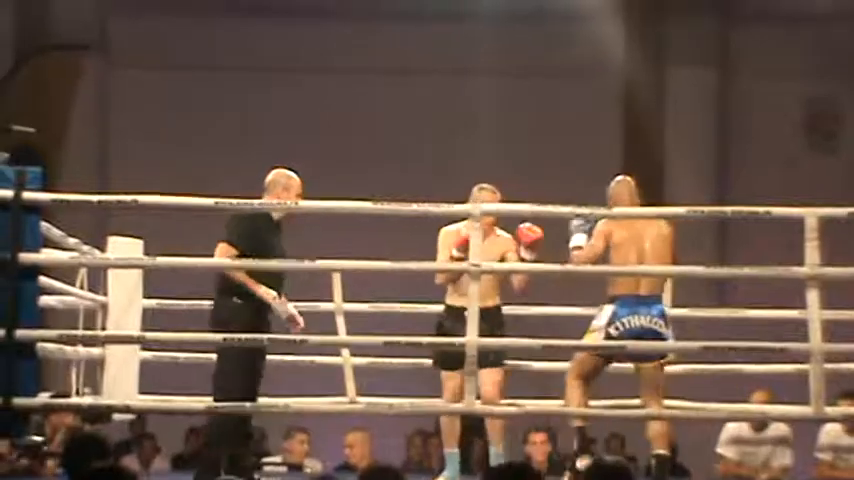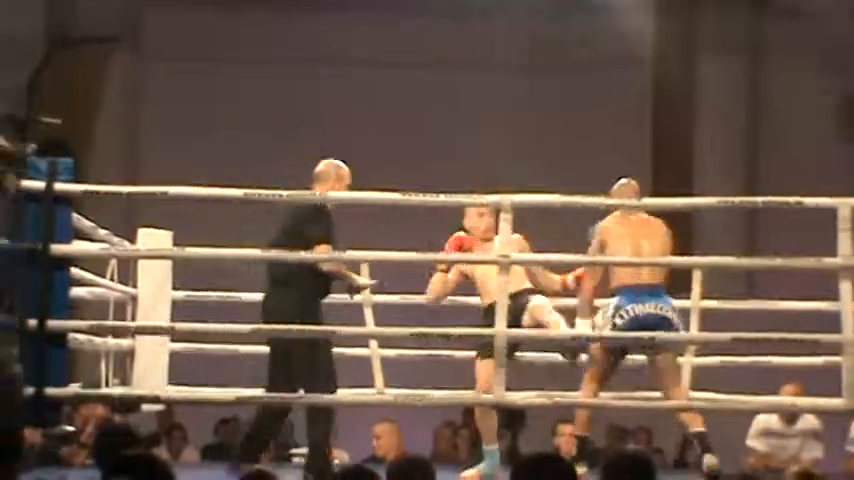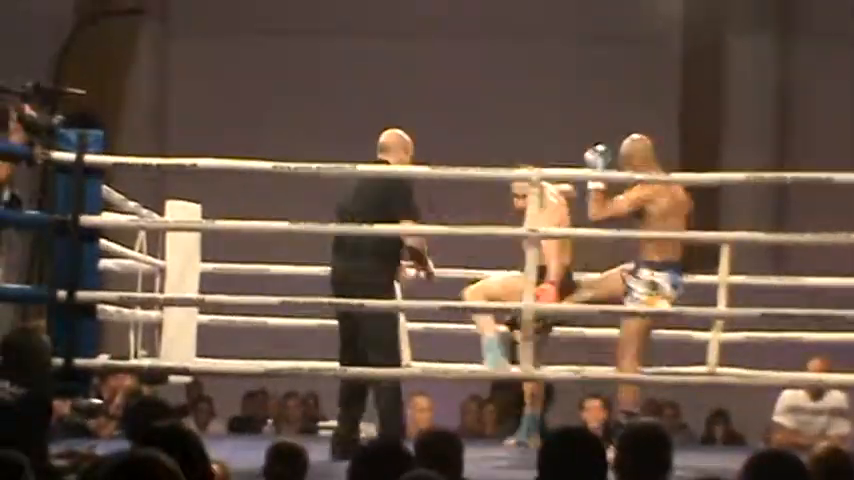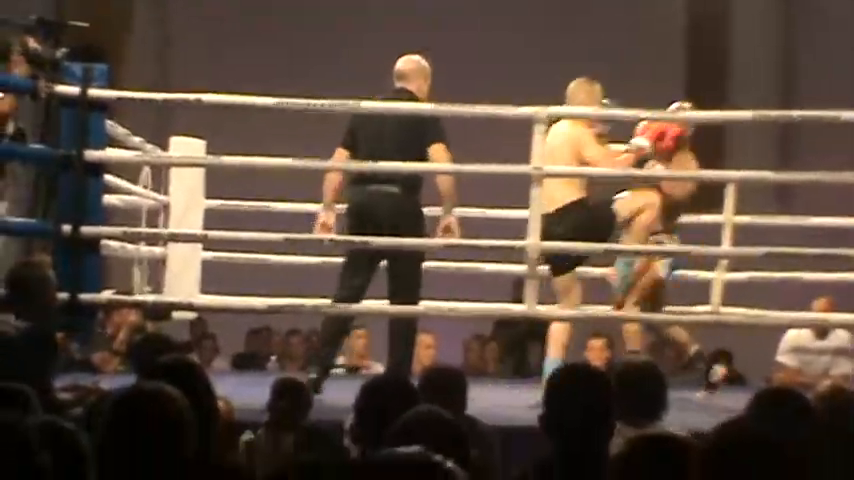
dt=0.5s
person 1, frame 1
left shoulder: (273, 227)
right shoulder: (248, 219)
right elbow: (222, 260)
left wrist: (284, 306)
right wrist: (260, 290)
left hip: (256, 317)
right hip: (234, 314)
left knee: (247, 397)
right knee: (228, 395)
person 1, frame 2
left shoulder: (309, 211)
right shoulder: (314, 211)
right elbow: (326, 262)
left wrist: (347, 277)
right wrist: (353, 279)
left hip: (300, 306)
right hip: (290, 306)
left knee: (318, 387)
right knee: (287, 389)
person 1, frame 3
left shoulder: (359, 184)
right shoulder: (397, 183)
right elbow: (412, 238)
right wrist: (425, 265)
left hip: (342, 271)
right hip: (370, 274)
left knee: (353, 360)
right knee: (384, 361)
left ankle: (345, 441)
person 1, frame 4
left shoulder: (365, 112)
right shoulder: (423, 115)
left elbow: (338, 162)
right elbow: (441, 163)
left wrist: (328, 209)
right wrist: (449, 213)
left hip: (362, 203)
right hip: (399, 204)
left knee: (348, 290)
right knee: (403, 297)
left ankle: (319, 367)
person 2, frame 1
left shoulder: (609, 225)
right shoulder: (665, 227)
left elbow: (578, 263)
left wrist: (578, 233)
left hip: (619, 314)
right hip: (653, 314)
left knee: (576, 378)
right knee: (653, 402)
left ankle: (581, 450)
person 2, frame 2
left shoulder: (607, 226)
right shoulder: (662, 228)
left elbow: (590, 278)
left wrist: (583, 325)
left hip: (625, 305)
right hip: (660, 305)
left knee: (591, 382)
right knee: (674, 388)
left ankle: (578, 457)
right ankle: (705, 450)
person 2, frame 3
left shoulder: (646, 192)
right shoulder: (674, 189)
left elbow: (598, 213)
right elbow: (688, 207)
left wrist: (597, 174)
left hip: (655, 280)
right hip: (646, 272)
left knee: (627, 356)
right knee: (589, 291)
person 2, frame 4
left shoulder: (687, 164)
right shoulder: (661, 155)
left elbow: (678, 194)
left hip: (658, 243)
left knee: (627, 307)
right knee: (652, 316)
right ankle: (700, 362)
person 3, frame 1
left shoulder: (504, 240)
right shoulder: (450, 233)
left elbow: (519, 285)
right elbow: (442, 279)
left wrist: (528, 253)
right wrist: (458, 252)
left hip: (491, 320)
right hip: (455, 319)
left knee: (490, 396)
right knee: (451, 396)
person 3, frame 2
left shoulder: (515, 242)
right shoulder: (463, 261)
left elbow: (545, 280)
right elbow: (432, 296)
left wrist: (569, 282)
left hip: (525, 304)
right hip: (495, 318)
left knee: (541, 307)
right knee: (483, 393)
person 3, frame 3
left shoulder: (546, 215)
right shoulder: (554, 192)
left elbow: (554, 260)
right elbow: (566, 190)
left wrist: (550, 290)
left hip: (545, 283)
right hip: (557, 280)
left knee: (473, 294)
left ankle: (498, 359)
right ankle: (530, 427)
person 3, frame 4
left shoulder: (558, 132)
right shoulder: (578, 133)
left elbow: (598, 158)
right elbow: (615, 169)
left wrist: (631, 147)
right wrist: (640, 148)
left hip: (553, 226)
right hip: (577, 215)
left knee: (567, 307)
right knee: (651, 201)
left ankle: (552, 379)
